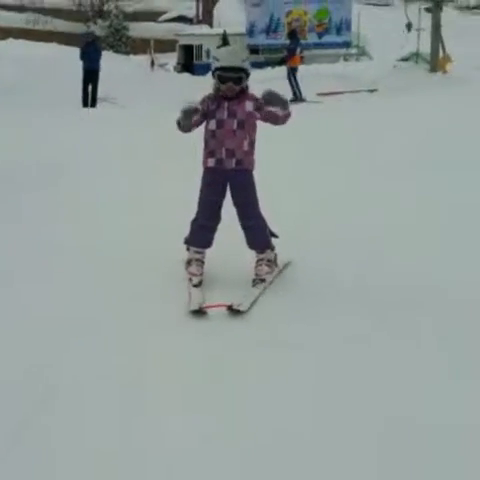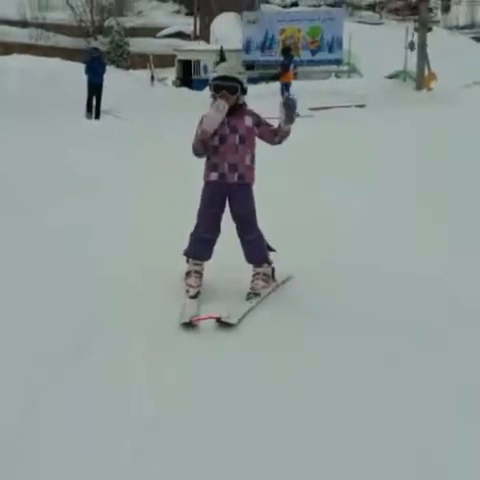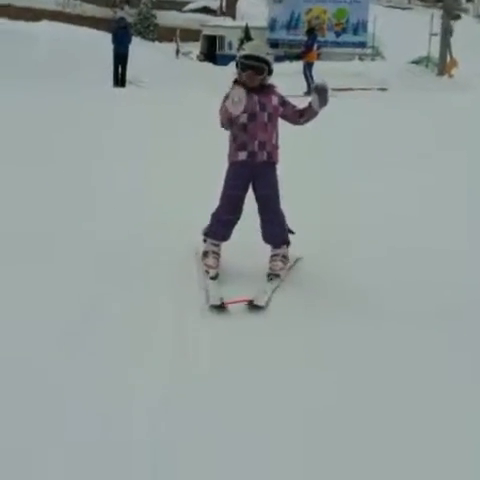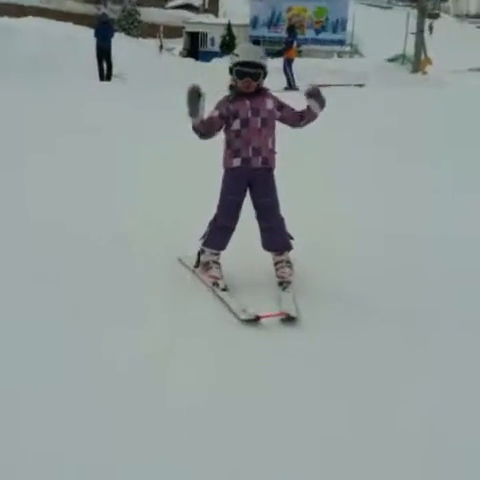
dt=0.5s
person 1, frame 1
left shoulder: (252, 102)
right shoulder: (209, 102)
left elbow: (280, 118)
right elbow: (187, 126)
left wrist: (281, 107)
right wrist: (185, 117)
left hip: (242, 168)
right hip: (213, 167)
left knee: (250, 213)
right knee: (207, 213)
left ankle: (265, 255)
right ankle: (195, 254)
person 1, frame 2
left shoulder: (250, 118)
right shoulder: (210, 118)
left elbow: (275, 137)
right elbow: (198, 151)
left wrist: (286, 122)
right wrist: (209, 126)
left hip: (242, 182)
right hip: (214, 181)
left knee: (248, 227)
right knee: (206, 226)
left ankle: (263, 268)
right ankle: (194, 267)
person 1, frame 3
left shoulder: (274, 97)
right shoulder: (233, 96)
left elbow: (298, 117)
right elbow: (225, 123)
left wrist: (316, 105)
right wrist: (233, 108)
left hip: (266, 162)
right hip: (239, 161)
left knee: (270, 208)
right knee: (229, 206)
left ankle: (280, 250)
right ankle: (211, 247)
person 1, frame 4
left shoulder: (269, 101)
right shoulder: (227, 103)
left elbow: (295, 118)
right elbow: (206, 131)
left wrist: (313, 109)
right wrist: (195, 114)
left hip: (263, 169)
right hip: (235, 168)
left knee: (270, 215)
right knee: (226, 215)
left ankle: (282, 257)
right ankle: (209, 258)
